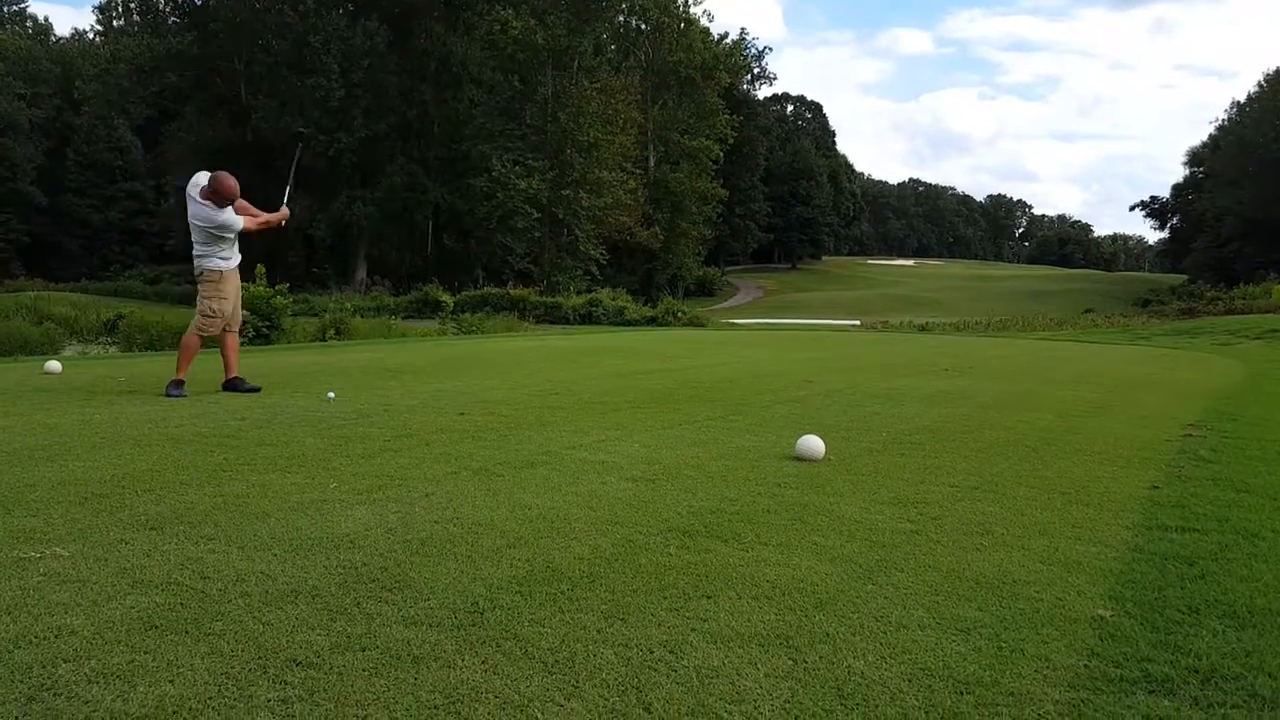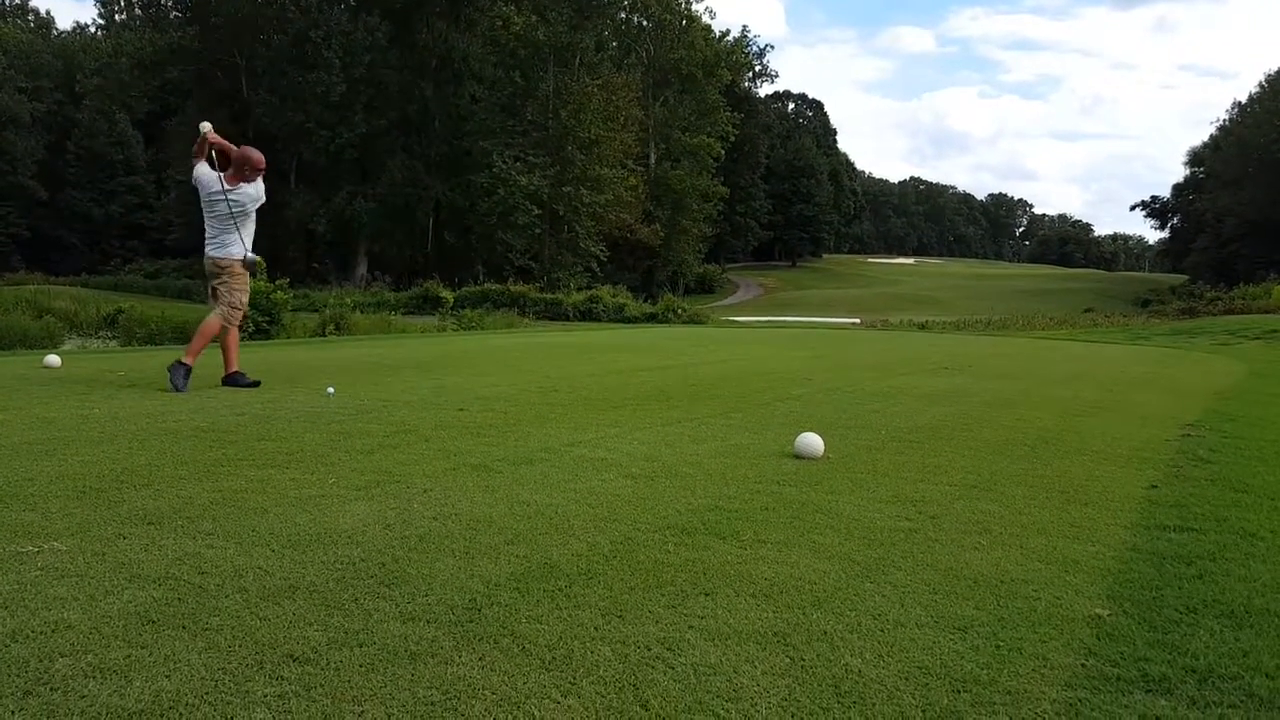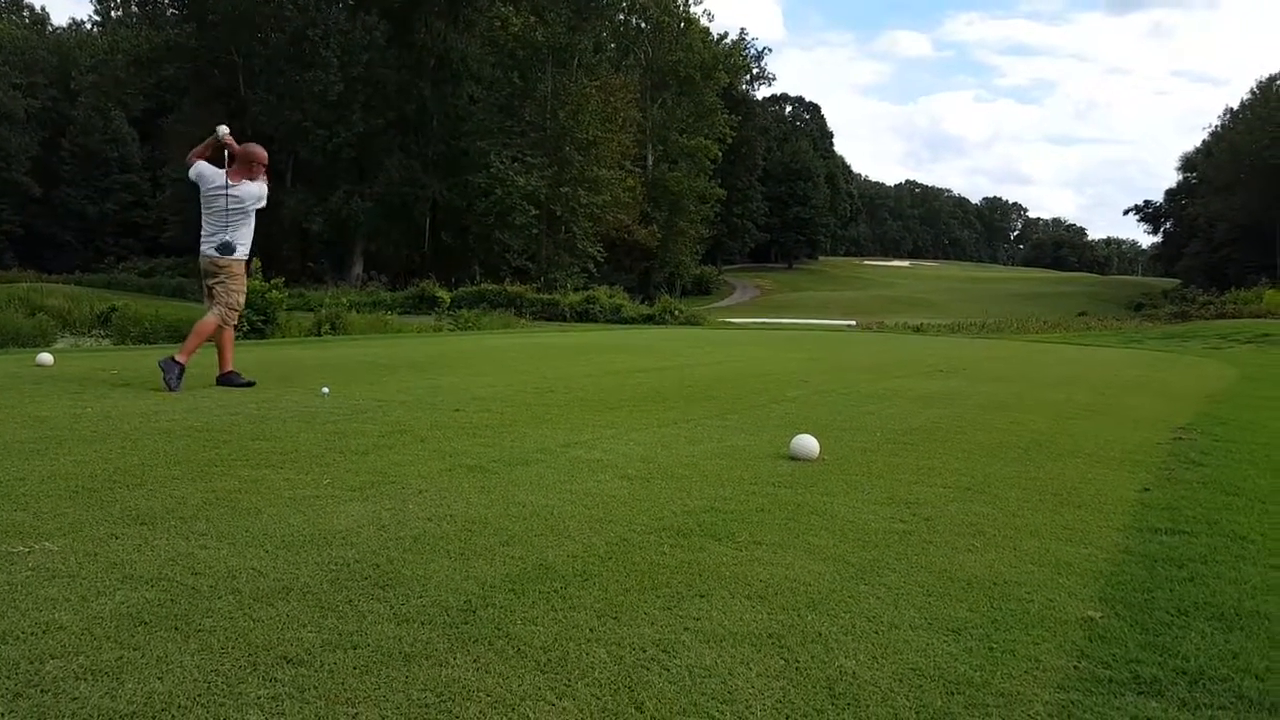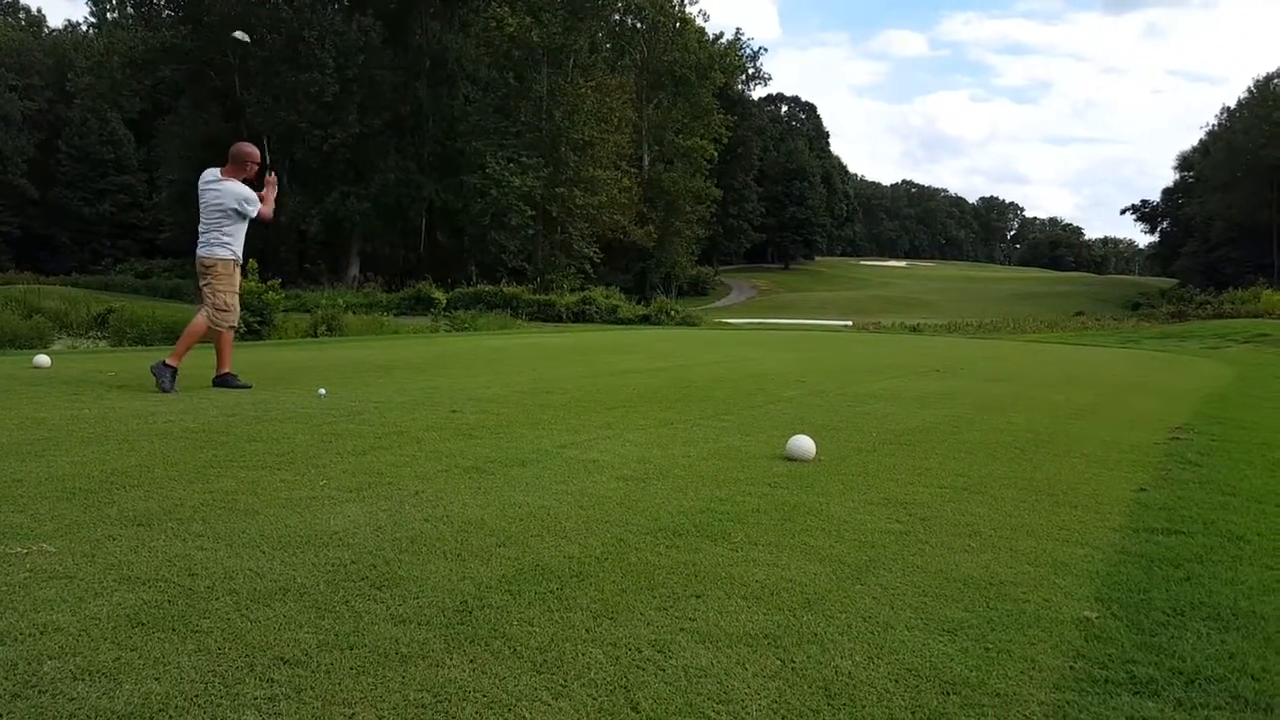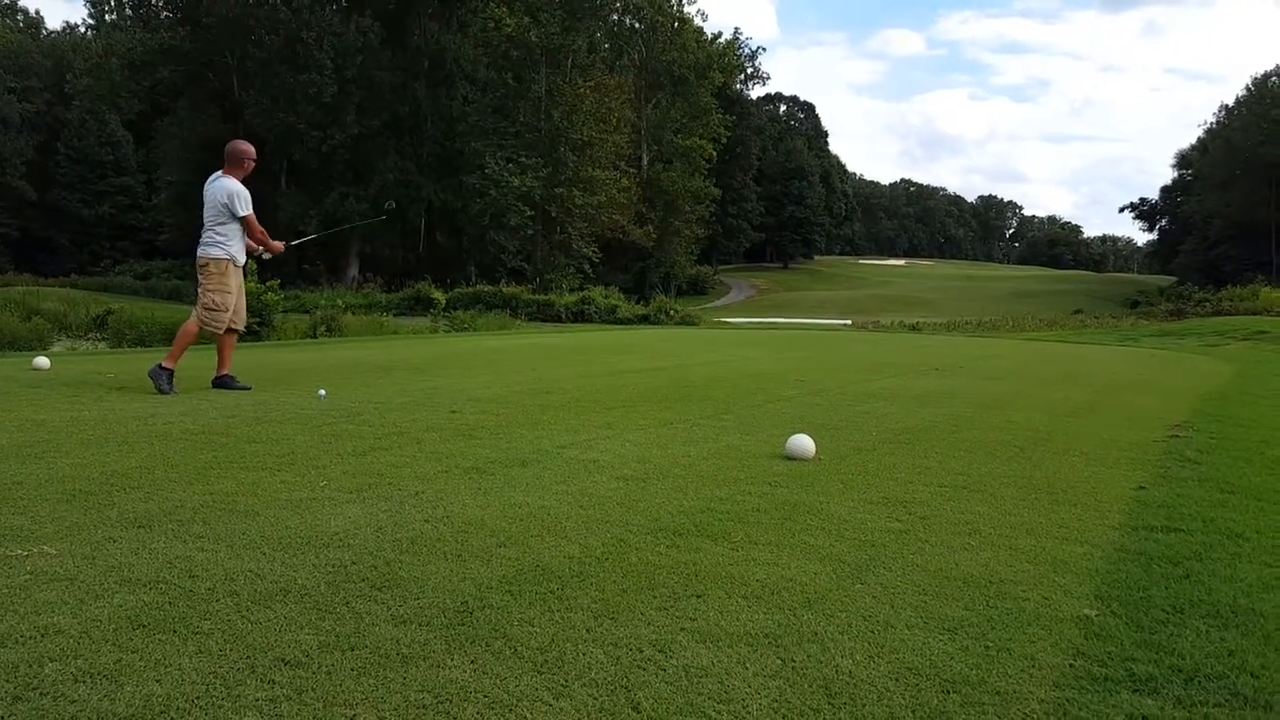
dt=0.3s
person 1, frame 1
left shoulder: (200, 180)
right shoulder: (219, 218)
left elbow: (235, 201)
right elbow: (254, 224)
left wrist: (258, 213)
right wrist: (279, 216)
left hip: (226, 268)
right hip: (216, 271)
left knee: (231, 324)
right knee: (205, 324)
left ankle: (233, 377)
right ankle: (178, 380)
person 1, frame 2
left shoulder: (205, 178)
right shoulder: (252, 193)
left elbow: (198, 158)
left wrist: (204, 139)
right wrist: (223, 144)
left hip: (215, 257)
right hip: (234, 262)
left knee: (230, 315)
right knee: (224, 313)
left ankle: (232, 373)
right ankle: (184, 364)
person 1, frame 3
left shoulder: (207, 174)
right shoulder: (254, 191)
left elbow: (192, 158)
right elbow: (264, 179)
left wrist: (216, 139)
right wrist: (237, 150)
left hip: (209, 255)
right hip: (230, 261)
left knee: (227, 315)
right knee: (220, 314)
left ankle: (226, 371)
right ankle: (177, 361)
person 1, frame 4
left shoulder: (208, 176)
right shoulder: (241, 194)
right elbow: (267, 214)
left wrist: (260, 193)
right wrist: (271, 191)
left hip: (210, 257)
right hip: (222, 261)
left knee: (227, 318)
right knee: (211, 315)
left ankle: (223, 373)
right ankle: (169, 364)
person 1, frame 5
left shoulder: (215, 181)
right shoulder: (236, 190)
right elbow: (254, 231)
left wrist: (252, 246)
right wrist: (272, 246)
left hip: (228, 262)
right hip: (219, 262)
left knee: (233, 320)
right knee: (204, 317)
left ankle: (223, 374)
right ankle: (165, 368)
